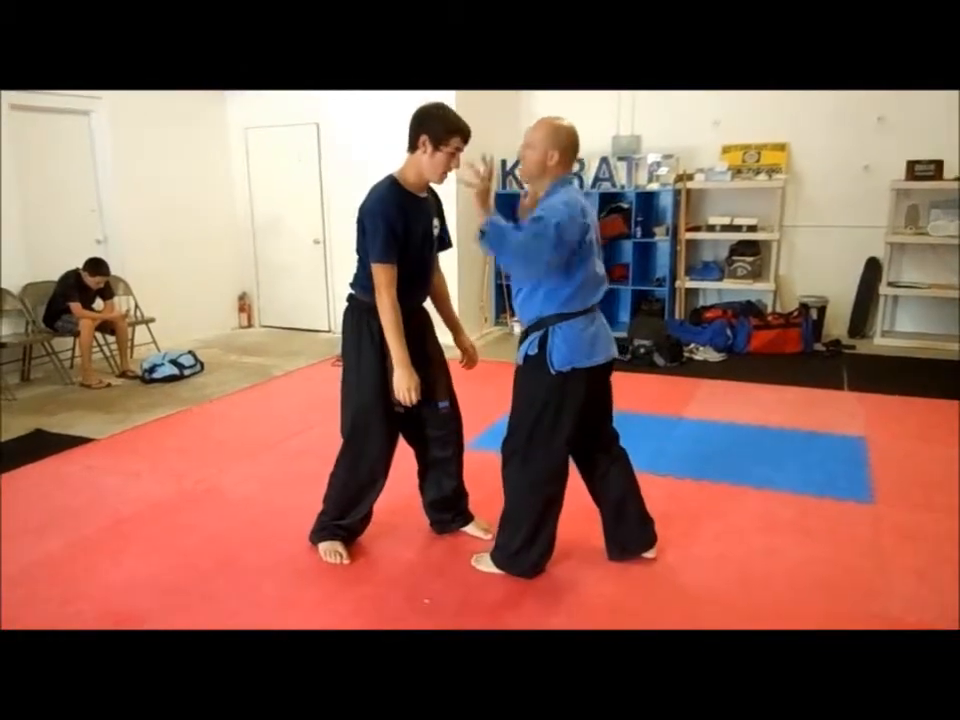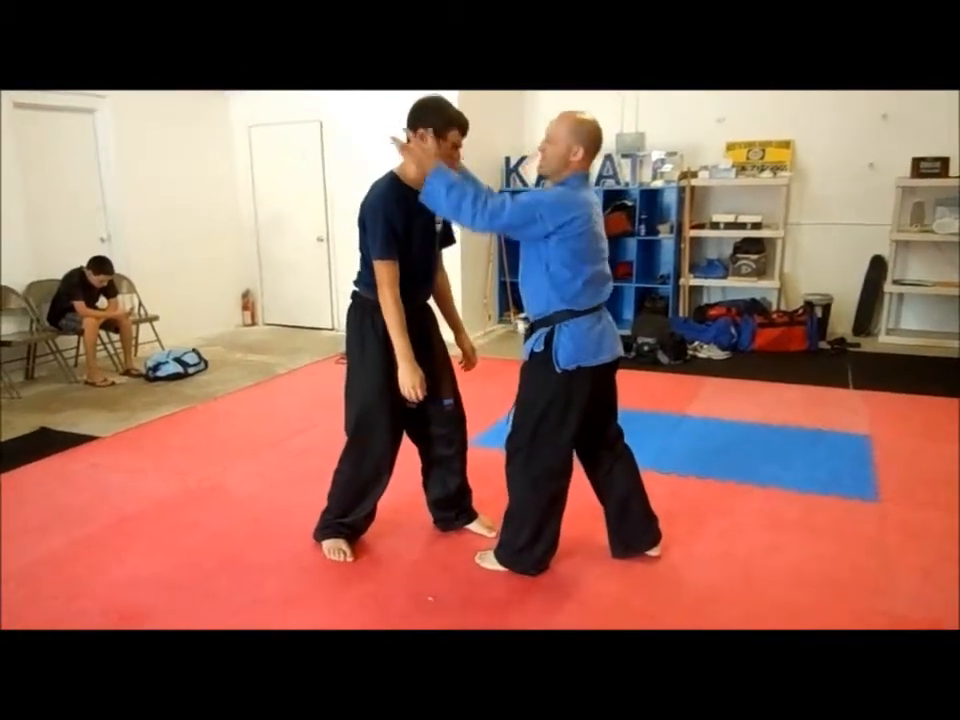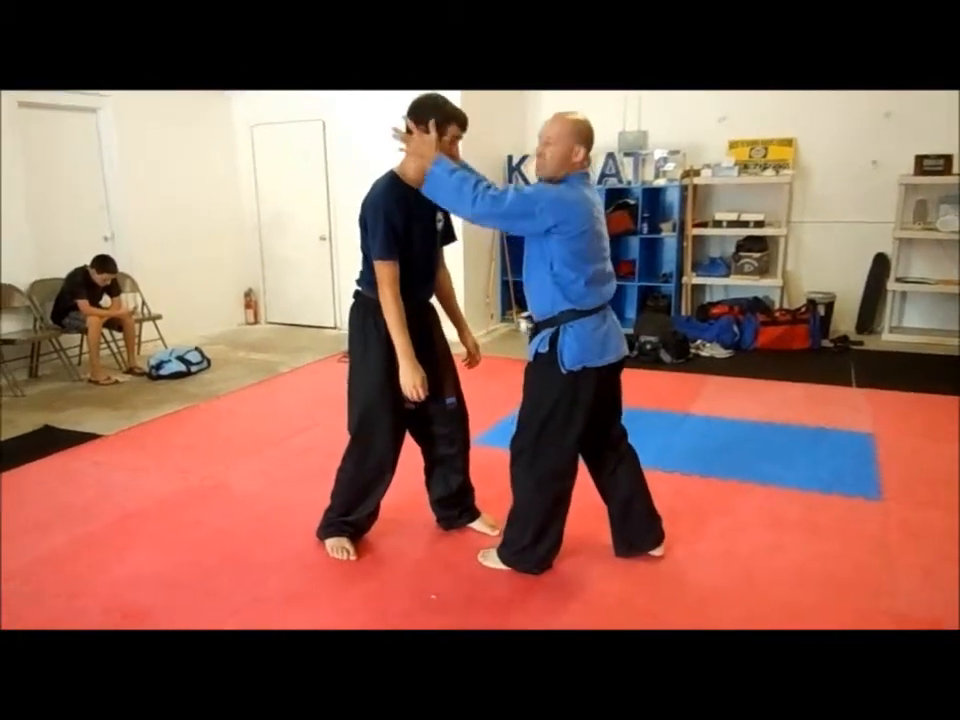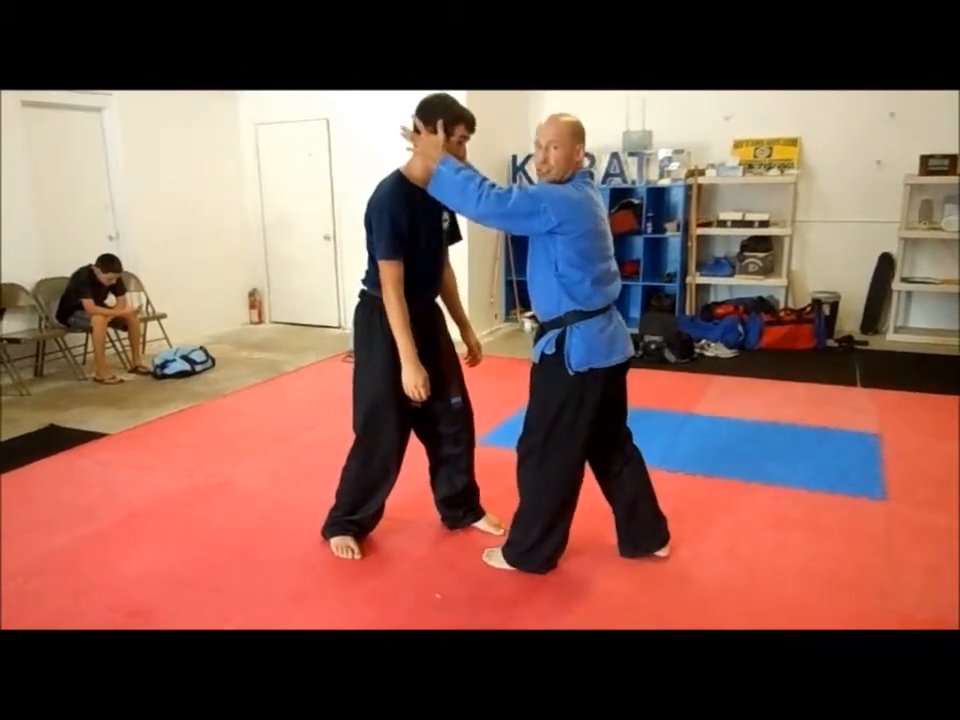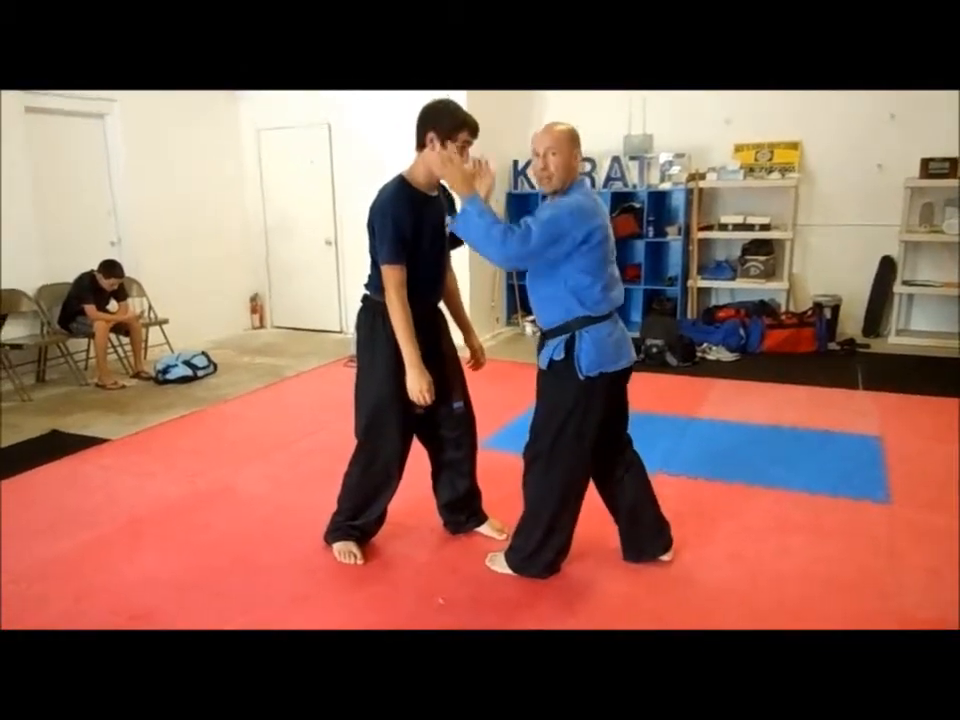
dt=0.3s
person 1, frame 1
left shoulder: (430, 201)
right shoulder: (383, 203)
right elbow: (384, 291)
left wrist: (459, 334)
right wrist: (401, 366)
left hip: (414, 319)
right hip: (372, 326)
left knee: (442, 423)
right knee: (370, 436)
left ankle: (450, 513)
right ankle: (332, 528)
person 1, frame 2
right shoulder: (384, 199)
right elbow: (387, 288)
left wrist: (459, 332)
right wrist: (405, 362)
left hip: (419, 317)
right hip: (376, 324)
left knee: (446, 421)
right knee: (374, 434)
left ankle: (454, 511)
right ankle: (336, 526)
person 1, frame 3
left shoulder: (434, 194)
right shoulder: (384, 199)
right elbow: (387, 288)
left wrist: (463, 329)
right wrist: (406, 361)
left hip: (421, 316)
right hip: (378, 323)
left knee: (447, 419)
right knee: (377, 433)
left ankle: (456, 509)
right ankle: (339, 525)
person 1, frame 4
left shoulder: (441, 194)
right shoulder: (390, 198)
right elbow: (391, 288)
left wrist: (465, 329)
right wrist: (408, 361)
left hip: (427, 316)
right hip: (384, 322)
left knee: (453, 419)
right knee: (383, 432)
left ankle: (461, 508)
right ankle: (344, 523)
person 1, frame 5
left shoulder: (443, 199)
right shoulder: (393, 203)
right elbow: (394, 291)
left wrist: (468, 333)
right wrist: (413, 366)
left hip: (429, 320)
right hip: (386, 327)
left knee: (455, 423)
right knee: (385, 436)
left ankle: (463, 512)
right ankle: (347, 529)
person 2, frame 1
left shoulder: (561, 207)
right shoulder: (562, 202)
left elbow: (532, 260)
right elbow: (538, 256)
left wrist: (488, 215)
right wrist: (525, 219)
left hip: (558, 347)
right hip: (586, 341)
left knee: (530, 456)
right knee: (596, 445)
left ankle: (517, 556)
right ankle: (634, 537)
person 2, frame 2
left shoulder: (558, 203)
right shoulder: (573, 199)
left elbow: (484, 212)
right elbow: (502, 207)
left wrist: (431, 169)
right wrist: (447, 168)
left hip: (563, 345)
right hip: (591, 338)
left knee: (535, 454)
right knee: (602, 442)
left ankle: (521, 553)
right ankle: (638, 534)
person 2, frame 3
left shoulder: (557, 202)
right shoulder: (575, 197)
left elbow: (485, 203)
right elbow: (503, 200)
left wrist: (432, 161)
right wrist: (444, 163)
left hip: (568, 345)
right hip: (596, 339)
left knee: (539, 454)
right knee: (606, 443)
left ankle: (524, 551)
right ankle: (642, 534)
person 2, frame 4
left shoulder: (560, 202)
right shoulder: (577, 195)
left elbow: (488, 204)
right elbow: (507, 203)
left wrist: (439, 161)
right wrist: (449, 163)
left hip: (573, 346)
right hip: (600, 340)
left knee: (546, 454)
right knee: (609, 444)
left ankle: (528, 552)
right ankle: (646, 535)
person 2, frame 5
left shoulder: (574, 210)
right shoulder: (568, 205)
left elbow: (510, 247)
right elbow: (525, 245)
left wrist: (467, 196)
right wrist: (481, 200)
left hip: (580, 351)
right hip: (600, 346)
left knee: (552, 459)
right knee: (610, 450)
left ankle: (531, 556)
right ankle: (650, 539)
